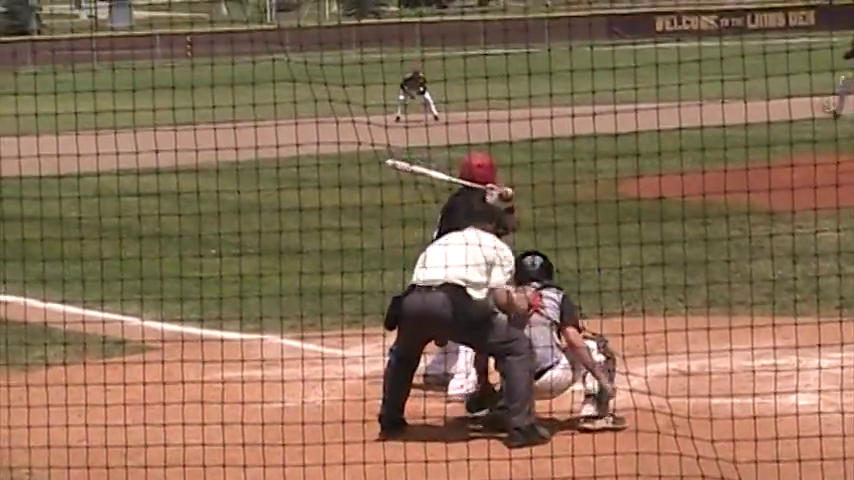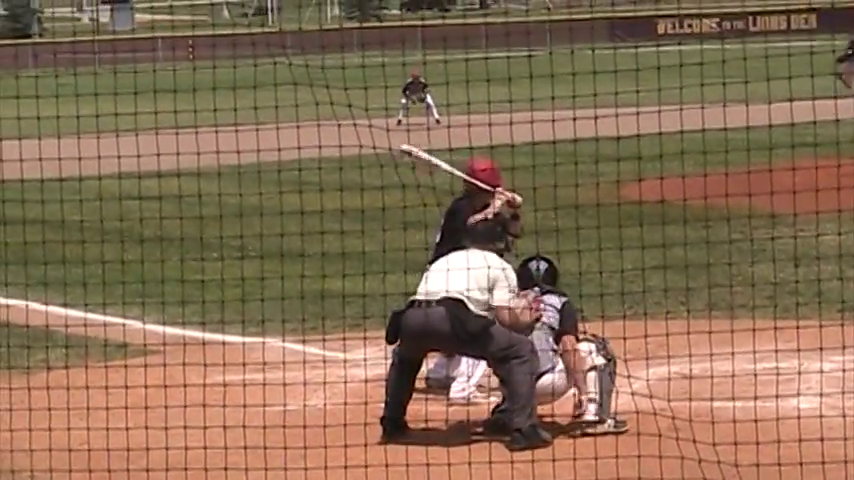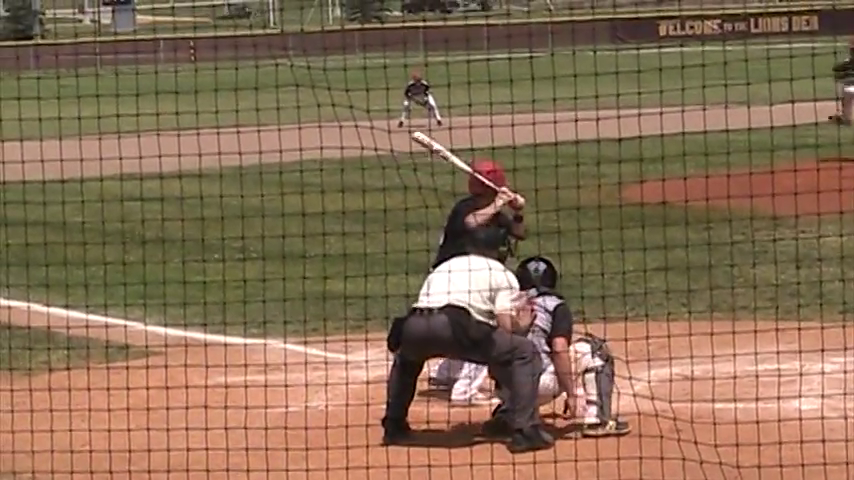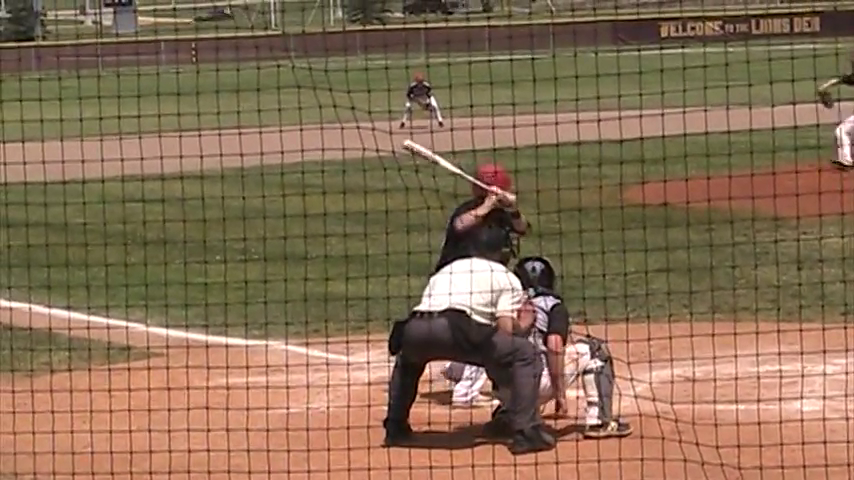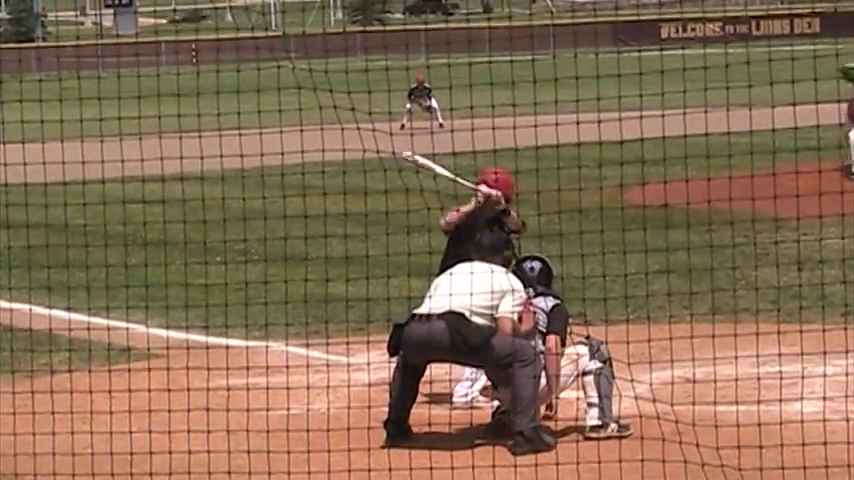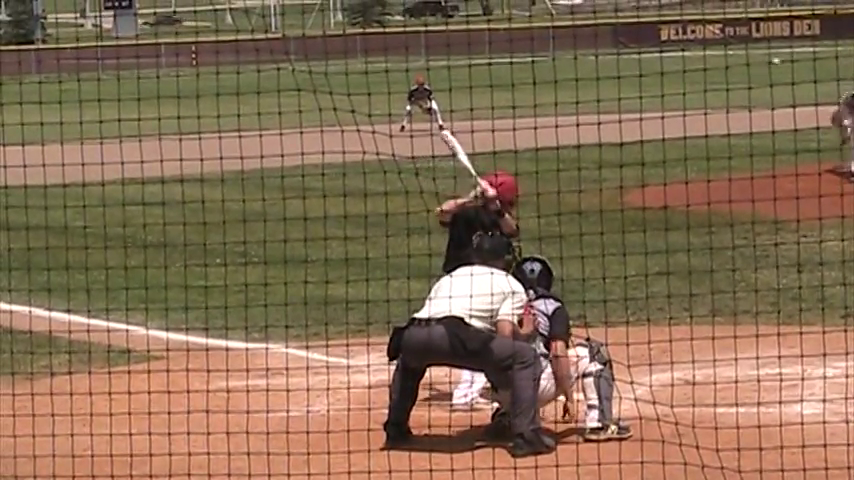
dt=0.2s
person 1, frame 1
left shoulder: (480, 204)
right shoulder: (460, 203)
left elbow: (508, 227)
left wrist: (508, 204)
right wrist: (490, 203)
left ankle: (436, 372)
right ankle: (461, 386)
person 1, frame 2
left shoulder: (486, 207)
right shoulder: (461, 207)
left elbow: (514, 232)
left wrist: (514, 211)
right wrist: (494, 208)
left ankle: (438, 375)
right ankle: (463, 390)
person 1, frame 3
left shoulder: (493, 213)
right shoulder: (464, 209)
left elbow: (519, 233)
right elbow: (472, 223)
left wrist: (517, 211)
right wrist: (496, 206)
left ankle: (442, 375)
right ankle: (464, 391)
person 1, frame 4
left shoulder: (497, 213)
right shoulder: (466, 210)
left elbow: (522, 229)
right elbow: (460, 226)
left wrist: (511, 208)
right wrist: (486, 206)
left ankle: (457, 371)
right ankle: (465, 394)
person 1, frame 5
left shoulder: (496, 216)
right shoulder: (469, 214)
left elbow: (518, 227)
right elbow: (446, 224)
left wrist: (501, 206)
right wrist: (474, 203)
right ankle: (465, 394)
person 1, frame 6
left shoulder: (497, 218)
right shoulder: (469, 214)
left elbow: (512, 230)
right elbow: (442, 212)
left wrist: (495, 206)
right wrist: (471, 198)
right ankle: (465, 396)
person 2, frame 1
left shoulder: (438, 242)
right shoulder: (498, 247)
right elbow: (500, 299)
right wrist: (521, 307)
left hip: (411, 302)
right hip: (452, 303)
left knee: (402, 354)
right knee: (518, 347)
left ankle: (390, 423)
right ankle: (521, 427)
person 2, frame 2
left shoulder: (441, 261)
right shoulder: (500, 266)
right elbow: (504, 319)
right wrist: (524, 320)
left hip: (412, 318)
right hip: (452, 318)
left knee: (404, 357)
right knee: (522, 351)
left ankle: (392, 425)
right ankle: (523, 430)
person 2, frame 3
left shoulder: (442, 267)
right shoulder: (502, 273)
right elbow: (506, 326)
right wrist: (523, 323)
left hip: (414, 326)
right hip: (453, 326)
left knee: (405, 358)
right knee: (524, 353)
left ankle: (394, 427)
right ankle: (525, 432)
person 2, frame 4
left shoulder: (445, 270)
right shoulder: (506, 277)
right elbow: (506, 329)
right wrist: (523, 325)
left hip: (415, 330)
right hip: (454, 329)
left knee: (407, 360)
right knee: (525, 354)
left ankle: (395, 429)
right ankle: (526, 433)
person 2, frame 5
left shoulder: (449, 272)
right shoulder: (509, 280)
right elbow: (505, 331)
right wrist: (523, 328)
left hip: (414, 333)
right hip: (454, 332)
left knee: (408, 361)
right knee: (525, 355)
left ankle: (396, 429)
right ankle: (527, 434)
person 2, frame 6
left shoulder: (449, 277)
right shoulder: (511, 285)
right elbow: (504, 334)
right wrist: (523, 332)
left hip: (413, 337)
right hip: (453, 336)
left knee: (408, 363)
right knee: (525, 356)
left ankle: (395, 431)
right ankle: (527, 436)
person 3, frame 1
right shoulder: (558, 297)
right elbow: (573, 340)
left wrist: (483, 386)
right wrist: (601, 378)
right hip: (549, 379)
right knee: (596, 345)
right ankle: (596, 414)
person 3, frame 2
right shoulder: (560, 303)
right elbow: (568, 348)
right wrist: (582, 393)
right hip: (545, 384)
right knee: (596, 347)
left ankle: (502, 414)
right ankle: (596, 419)
person 3, frame 3
right shoulder: (555, 305)
right elbow: (560, 350)
right wrist: (571, 395)
left hip: (504, 392)
right hip: (540, 385)
right knee: (593, 347)
left ankle: (504, 415)
right ankle: (596, 422)
person 3, frame 4
right shoulder: (553, 305)
right elbow: (554, 348)
right wrist: (561, 395)
left hip: (504, 393)
right knee: (593, 349)
left ankle: (505, 414)
right ankle: (598, 422)
person 3, frame 5
right shoulder: (553, 306)
right elbow: (552, 348)
right wrist: (553, 394)
right knee: (593, 351)
left ankle: (505, 415)
right ankle: (599, 423)
person 3, frame 6
right shoulder: (554, 308)
right elbow: (558, 353)
right wrist: (569, 398)
right hip: (537, 388)
right knee: (593, 353)
left ankle: (505, 417)
right ankle: (599, 425)
